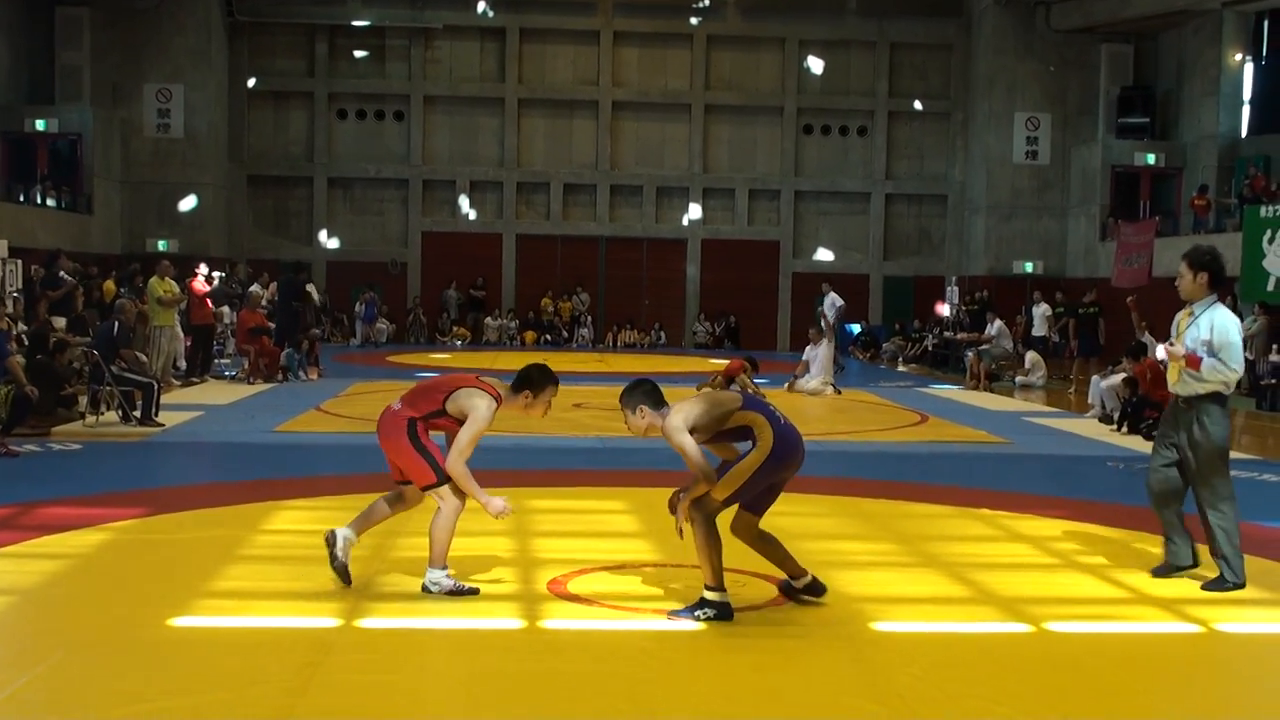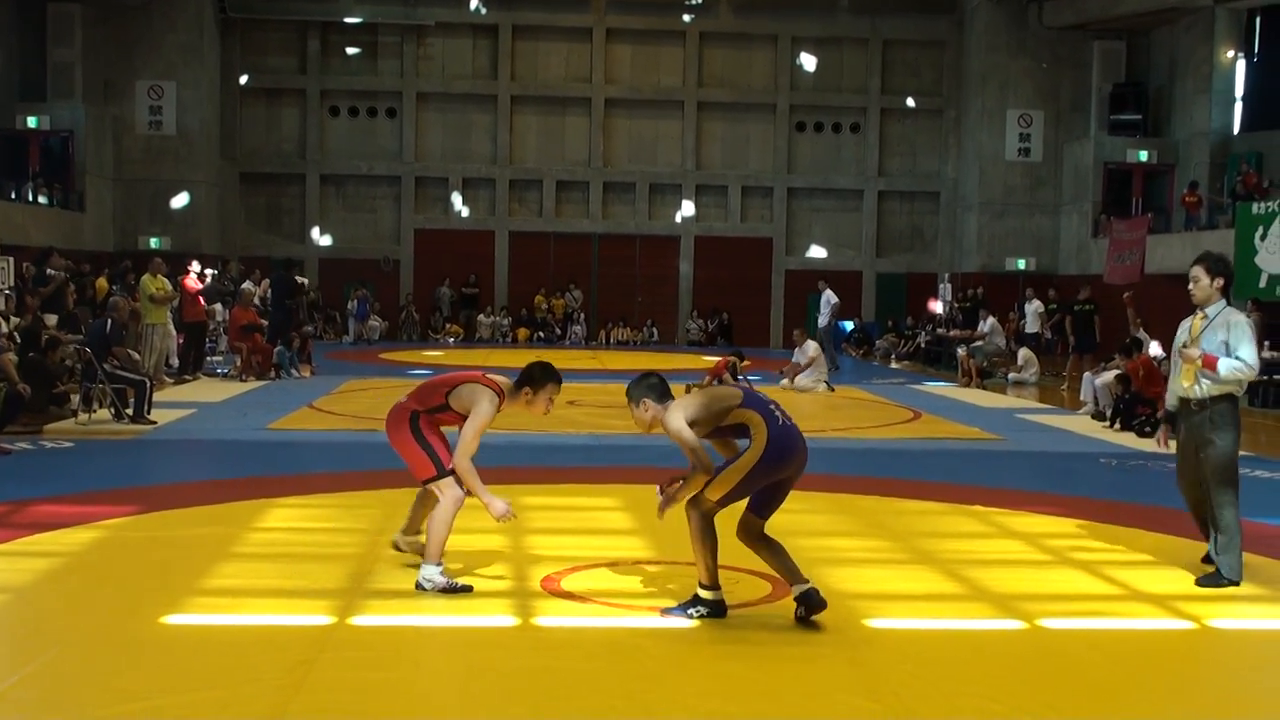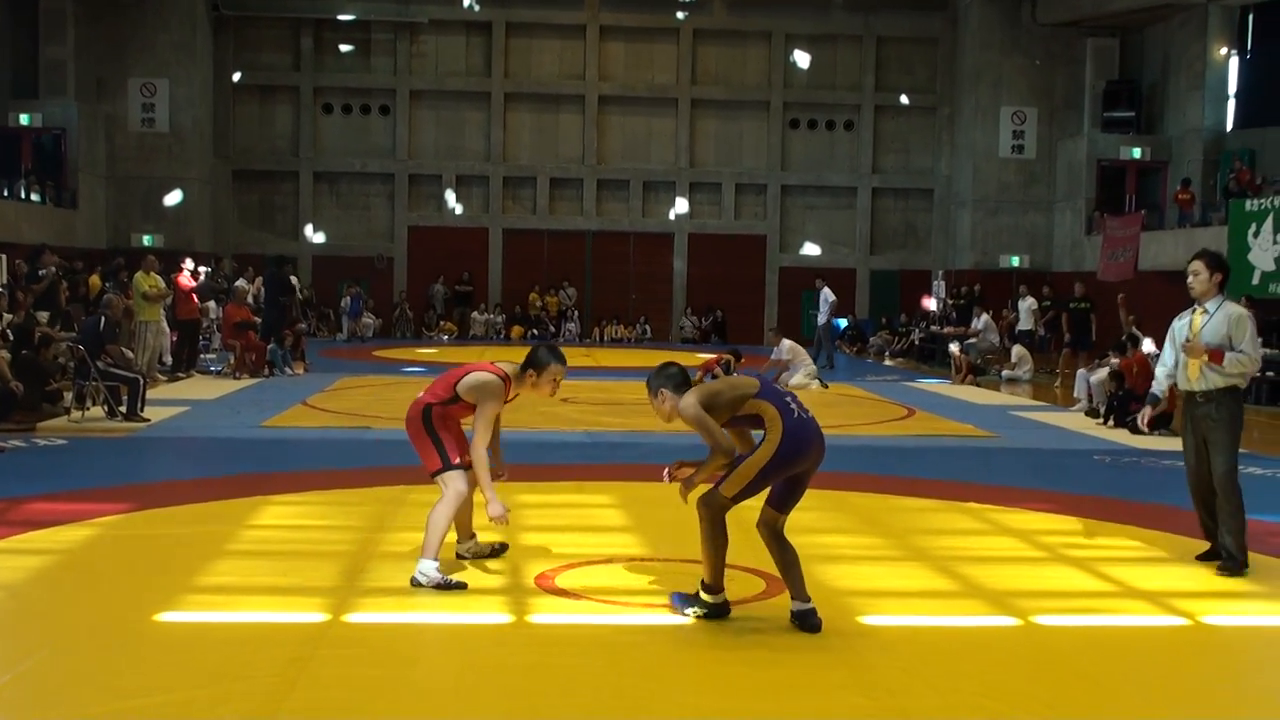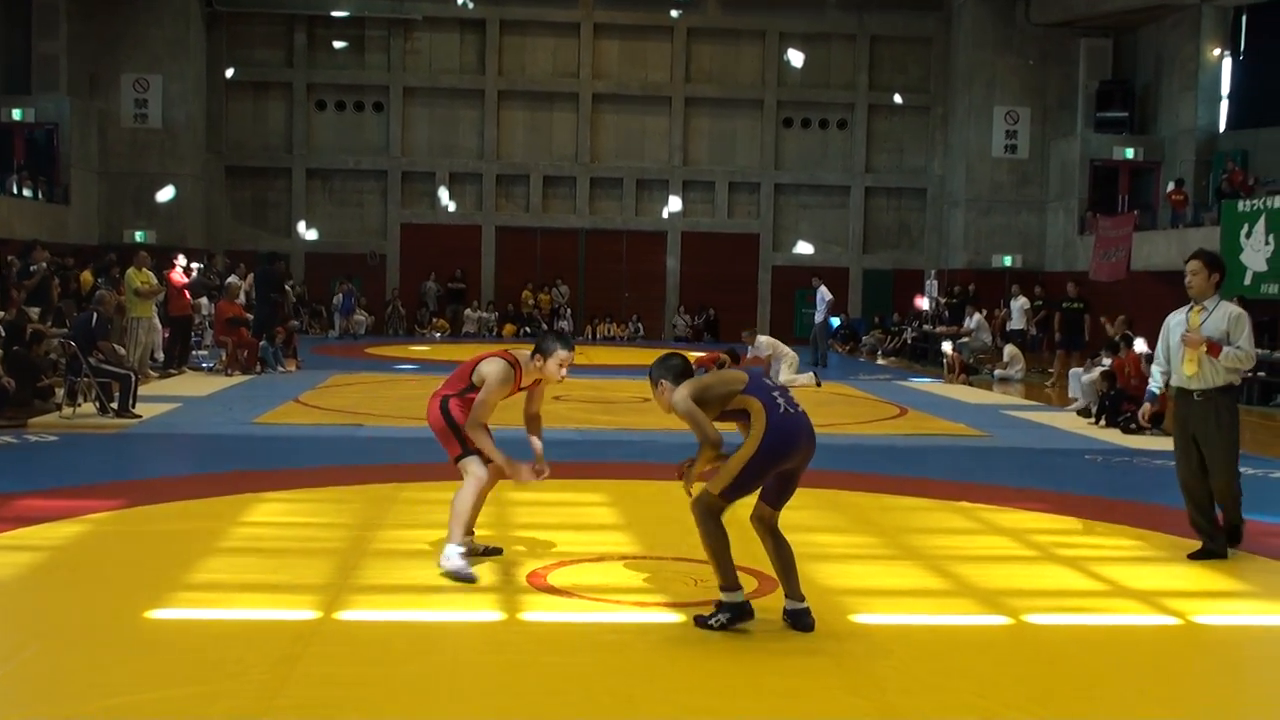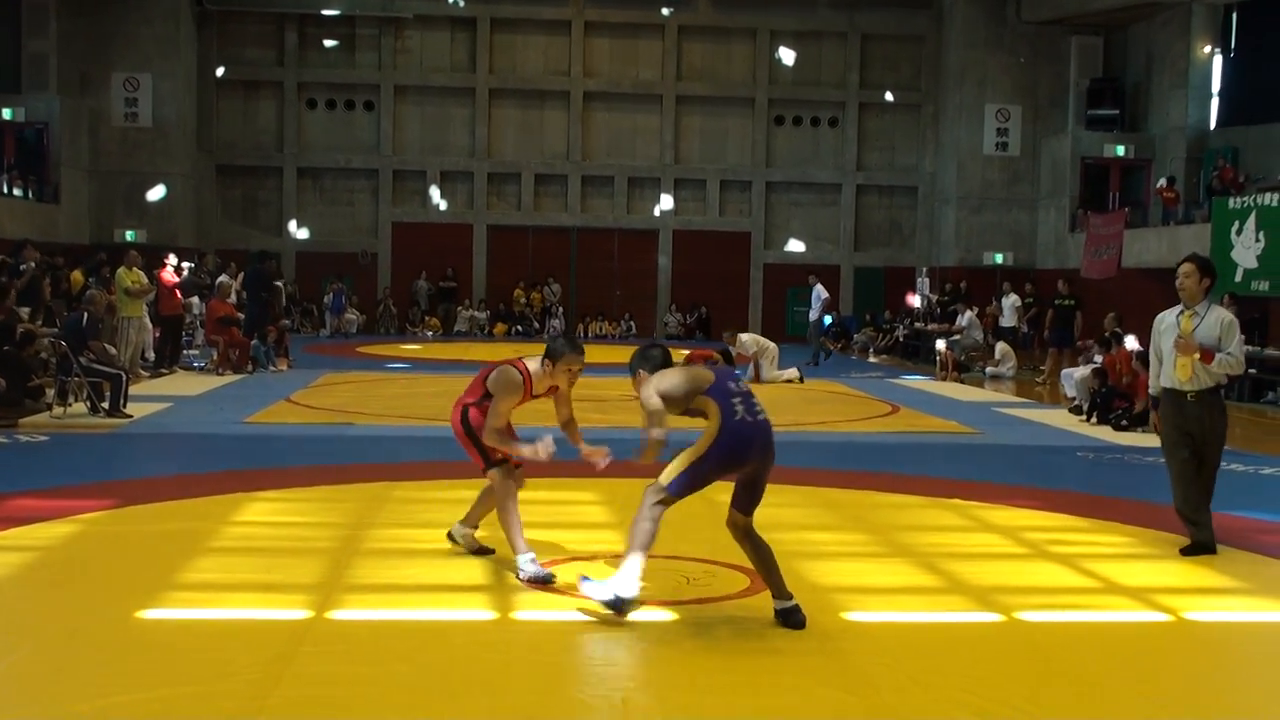
dt=0.2s
person 1, frame 1
left shoulder: (1223, 320)
right shoulder: (1182, 319)
left elbow: (1232, 370)
left wrist: (1188, 358)
left hip: (1208, 412)
right hip: (1178, 409)
left knee: (1214, 492)
right knee: (1160, 483)
left ankle: (1231, 572)
right ankle: (1179, 554)
person 1, frame 2
left shoulder: (1235, 322)
right shoulder: (1186, 326)
left elbow: (1248, 369)
left wrist: (1205, 360)
right wrist: (1167, 418)
left hip: (1219, 412)
right hip: (1188, 412)
left knee: (1221, 489)
right knee: (1190, 487)
left ankle: (1226, 568)
right ankle: (1217, 546)
person 1, frame 3
left shoulder: (1236, 316)
right shoulder: (1181, 322)
left elbow: (1252, 362)
right elbow: (1166, 365)
left wrist: (1209, 354)
right wrist: (1152, 402)
left hip: (1223, 404)
right hip: (1192, 404)
left knee: (1224, 477)
right knee: (1198, 478)
left ankle: (1234, 553)
right ankle: (1219, 543)
person 1, frame 4
left shoulder: (1233, 315)
right shoulder: (1174, 319)
left elbow: (1247, 359)
right elbow: (1160, 363)
left wrist: (1207, 346)
right wrist: (1151, 398)
left hip: (1218, 402)
right hip: (1184, 402)
left knee: (1222, 474)
right knee: (1189, 476)
left ankle: (1232, 527)
right ankle: (1212, 540)
person 1, frame 5
left shoulder: (1224, 320)
right shoulder: (1163, 320)
left elbow: (1237, 363)
left wrist: (1201, 353)
right wrist: (1154, 404)
left hip: (1208, 402)
right hip: (1173, 402)
left knee: (1206, 469)
right knee: (1181, 471)
left ankle: (1201, 531)
right ankle: (1200, 536)
person 2, frame 1
left shoulder: (671, 424)
right shoulder: (689, 416)
left elbow: (706, 477)
right elbow: (732, 459)
left wrist: (684, 500)
right wrist: (689, 493)
left hip: (772, 443)
right hip: (790, 444)
left knee: (699, 511)
right knee: (744, 526)
left ankle: (715, 600)
right ankle: (803, 582)
person 2, frame 2
left shoulder: (671, 416)
right shoulder: (697, 411)
left elbow: (705, 467)
right elbow: (736, 462)
left wrist: (678, 494)
right wrist: (686, 485)
left hip: (771, 442)
right hip: (794, 444)
left knee: (698, 509)
right knee: (749, 531)
left ankle: (709, 598)
right ankle: (805, 592)
person 2, frame 3
left shoulder: (687, 404)
right shoulder: (719, 398)
left elbow: (725, 450)
right elbow: (748, 453)
left wrist: (696, 478)
right wrist: (701, 468)
left hip: (786, 437)
right hip: (812, 439)
left knee: (711, 505)
right knee: (770, 526)
left ankle: (710, 598)
right ankle: (803, 609)
person 2, frame 4
left shoulder: (680, 396)
right shoulder: (721, 386)
left elbow: (711, 442)
left wrist: (695, 471)
right wrist: (707, 466)
left hip: (775, 432)
right hip: (803, 433)
left knee: (705, 508)
right knee: (764, 520)
left ankle: (734, 601)
right ankle: (797, 608)
person 2, frame 5
left shoulder: (653, 385)
right shoulder: (709, 375)
left elbow: (656, 434)
left wrist: (647, 455)
left hip: (730, 438)
right hip: (762, 442)
left knee: (654, 500)
right knee: (741, 526)
left ankle: (622, 588)
right ankle: (787, 606)
person 3, frame 1
left shoulder: (493, 388)
right shoulder: (486, 406)
right elbow: (453, 463)
right wrist: (486, 500)
left hip: (394, 420)
right hip: (404, 428)
left knee: (410, 495)
right knee: (452, 500)
left ankle: (343, 537)
right ankle: (435, 578)
person 3, frame 2
left shoulder: (504, 387)
right shoulder: (488, 402)
right elbow: (460, 459)
right wrist: (490, 500)
left hip: (413, 418)
right hip: (410, 421)
left knee: (444, 482)
right knee: (453, 495)
left ankle: (407, 536)
right ankle: (429, 575)
person 3, frame 3
left shoulder: (517, 379)
right shoulder: (494, 388)
left elbow: (492, 416)
right elbow: (477, 449)
left wrist: (497, 457)
right wrist: (492, 500)
left hip: (442, 415)
right hip: (427, 415)
left knee: (472, 478)
right knee: (457, 489)
left ankle: (467, 544)
right ankle: (426, 571)
person 3, frame 4
left shoulder: (540, 372)
right shoulder: (505, 374)
left elbow: (532, 414)
right elbow: (473, 427)
left wrist: (539, 456)
right wrist: (507, 465)
left hip: (469, 408)
right hip: (447, 407)
left knee: (488, 474)
right knee: (477, 475)
left ankle: (463, 542)
right ankle: (452, 554)
person 3, frame 5
left shoulder: (560, 378)
right shoulder: (514, 380)
left elbow: (566, 420)
right elbow: (489, 435)
left wrist: (583, 448)
right wrist: (528, 451)
left hip: (496, 414)
right hip: (471, 415)
left knee: (501, 482)
right knee: (508, 481)
left ankle: (463, 532)
right ankle: (525, 563)
